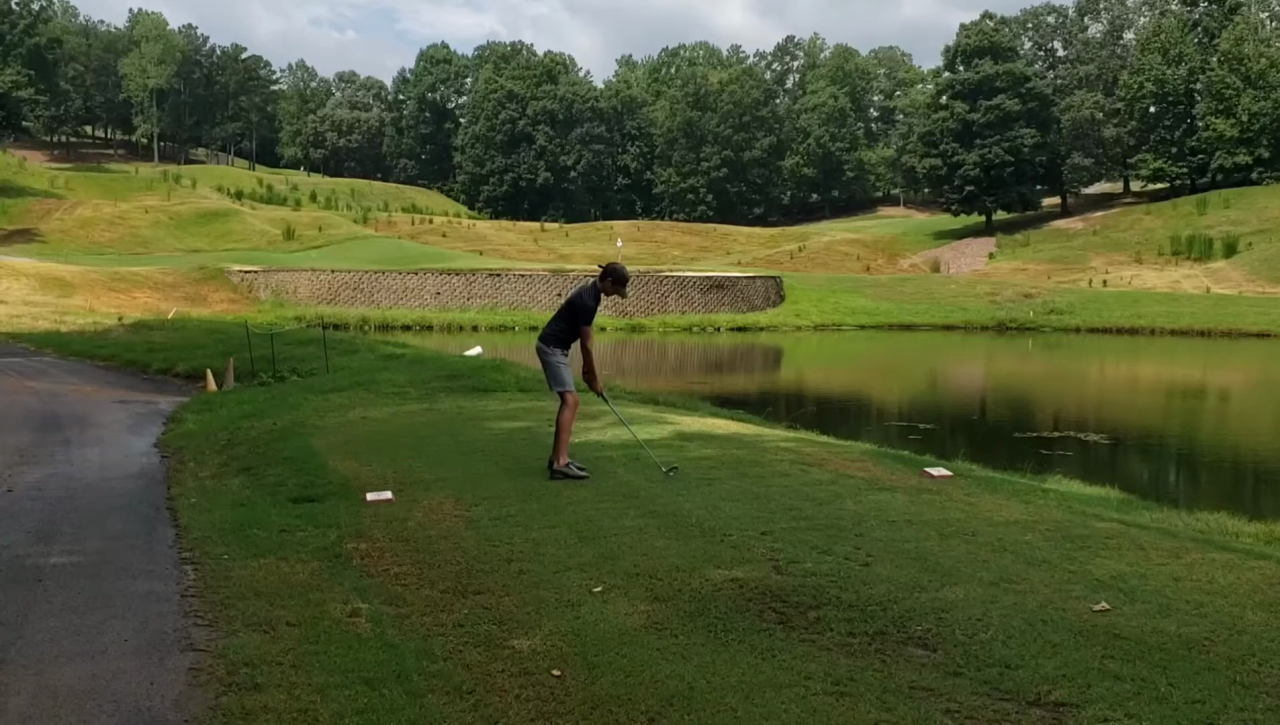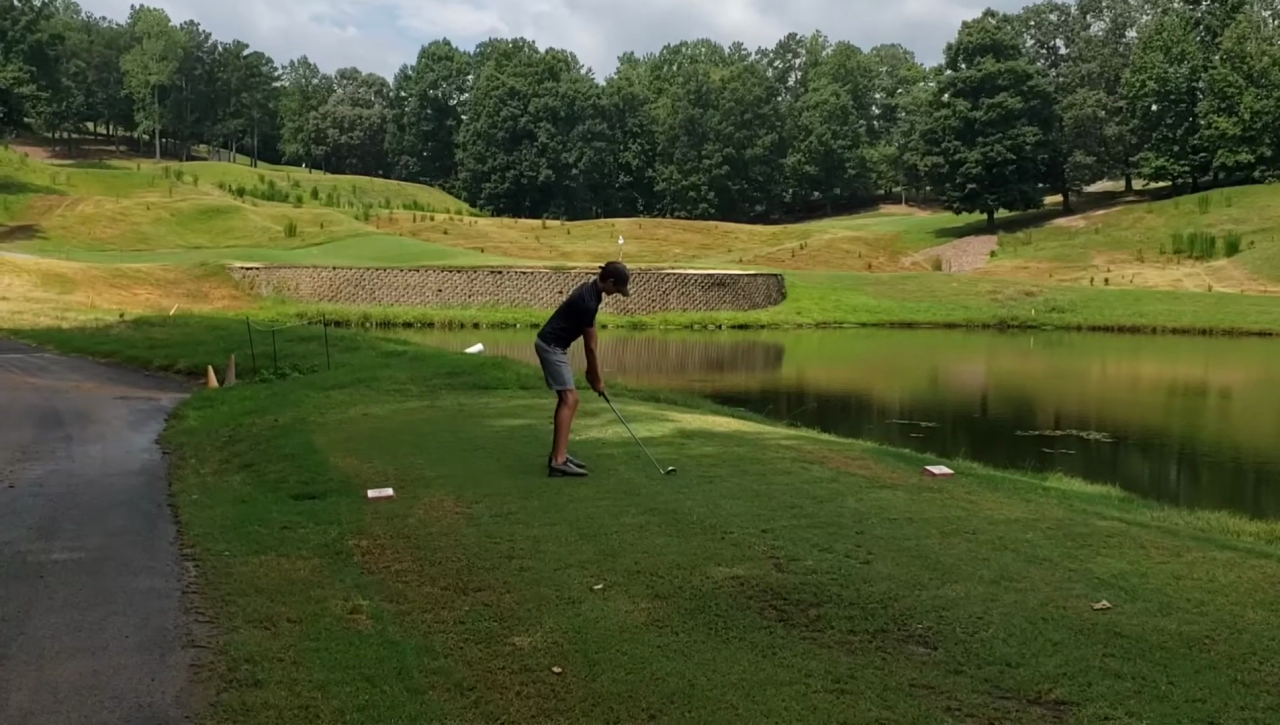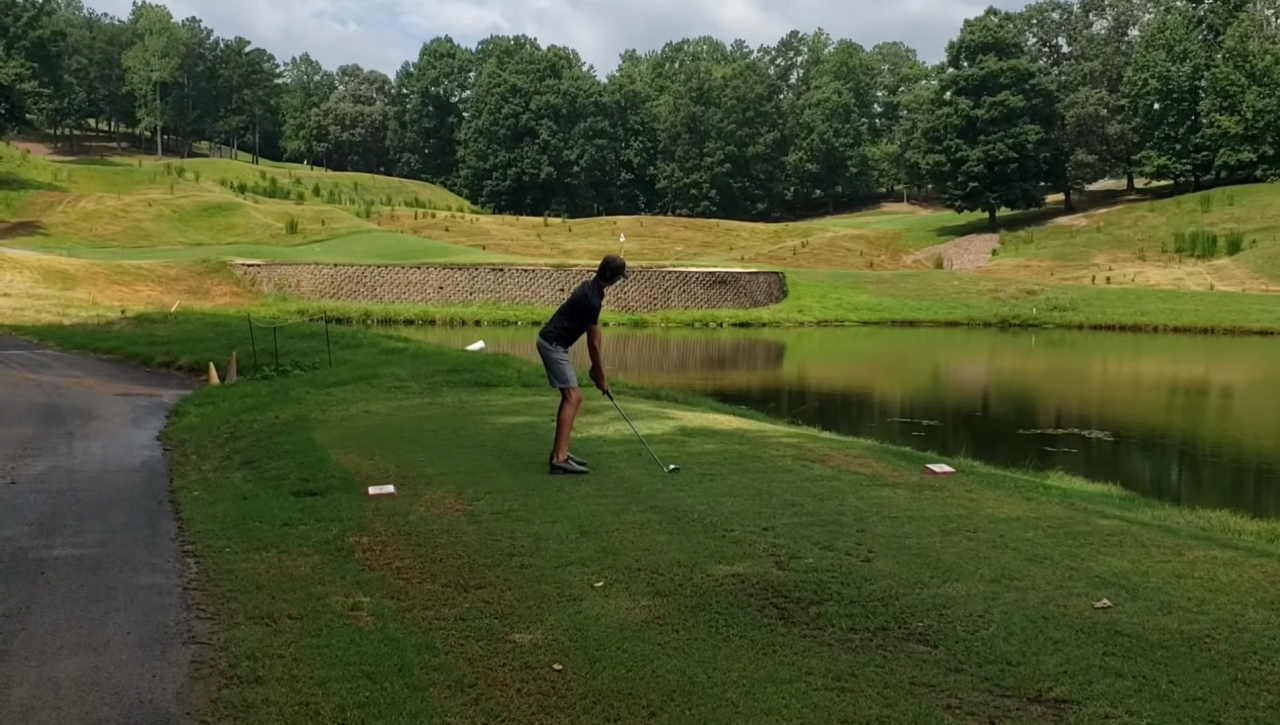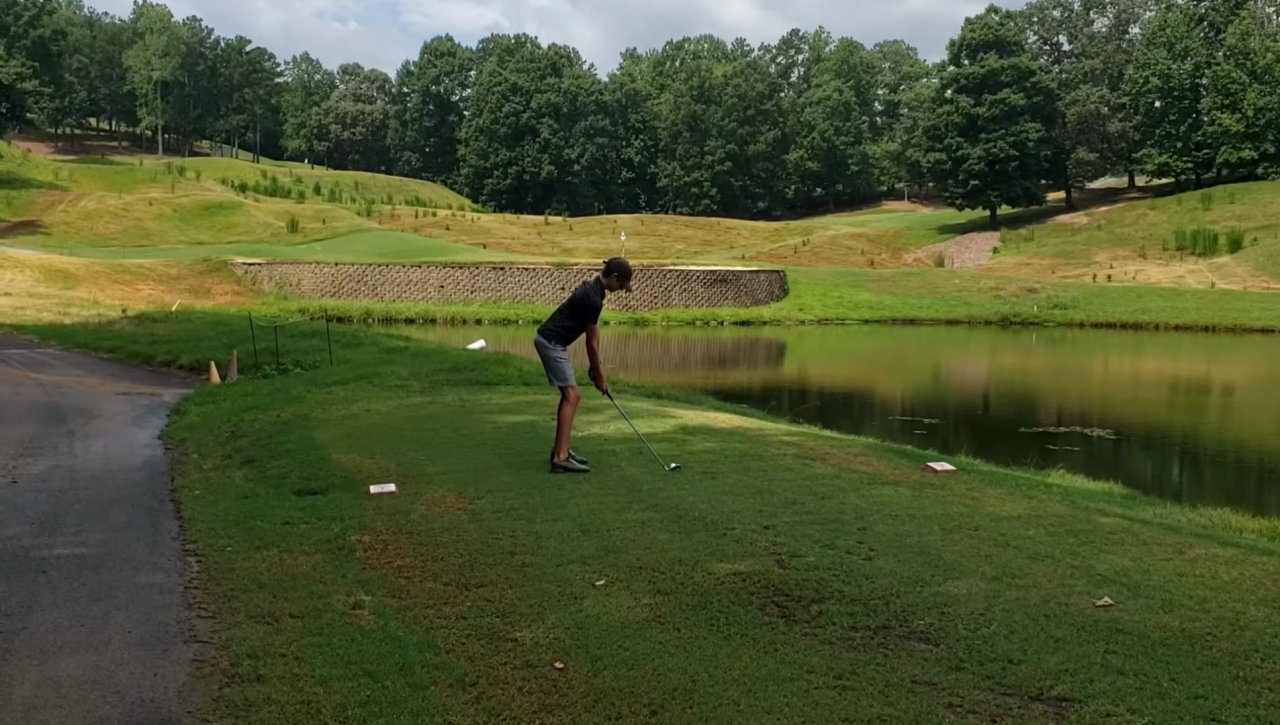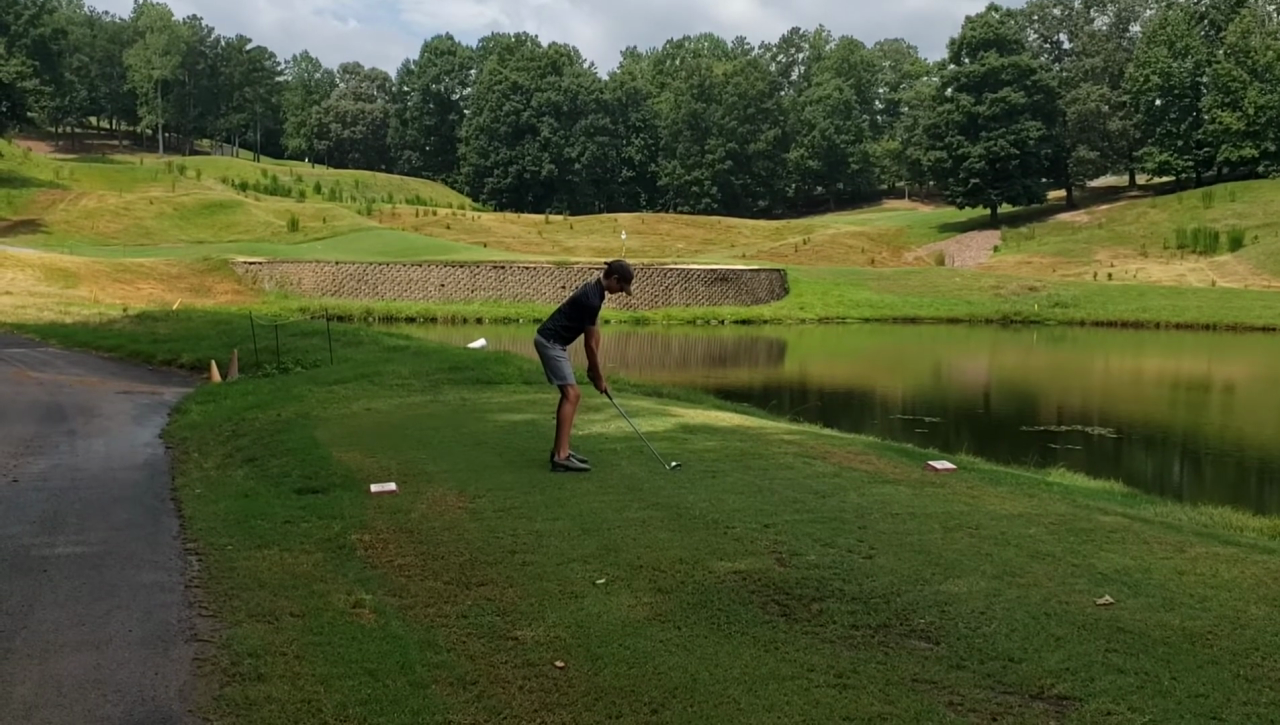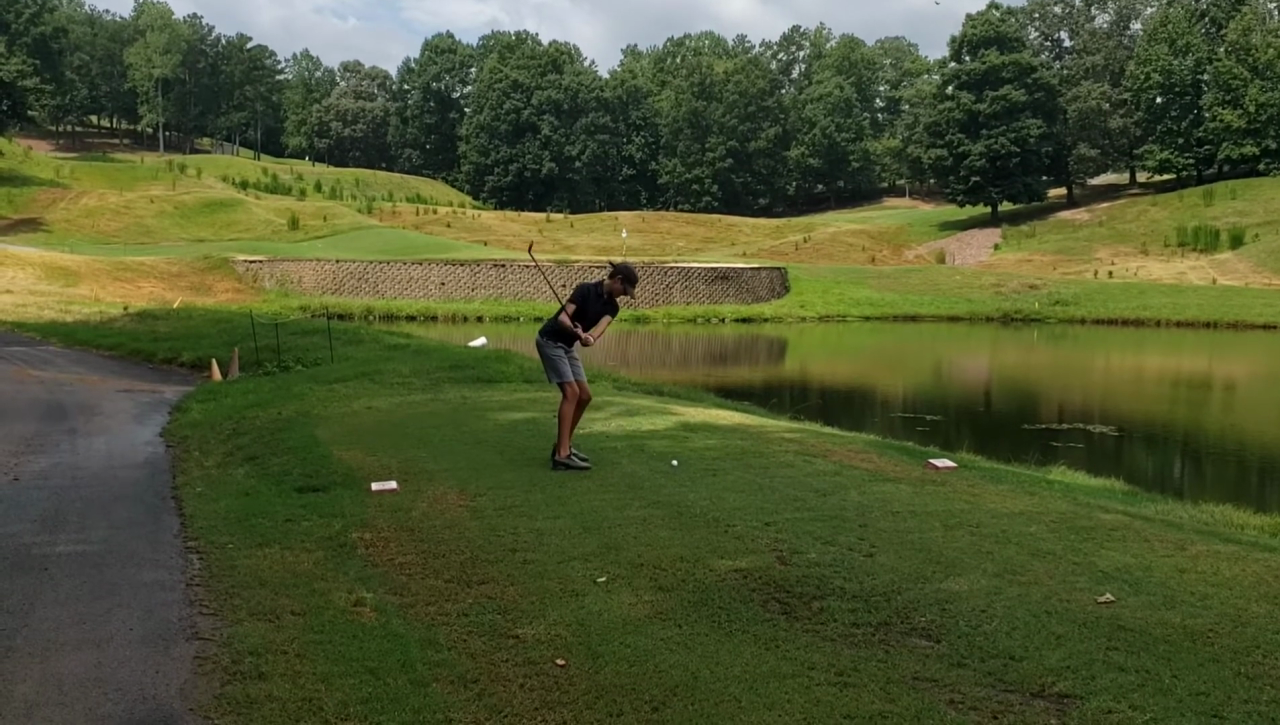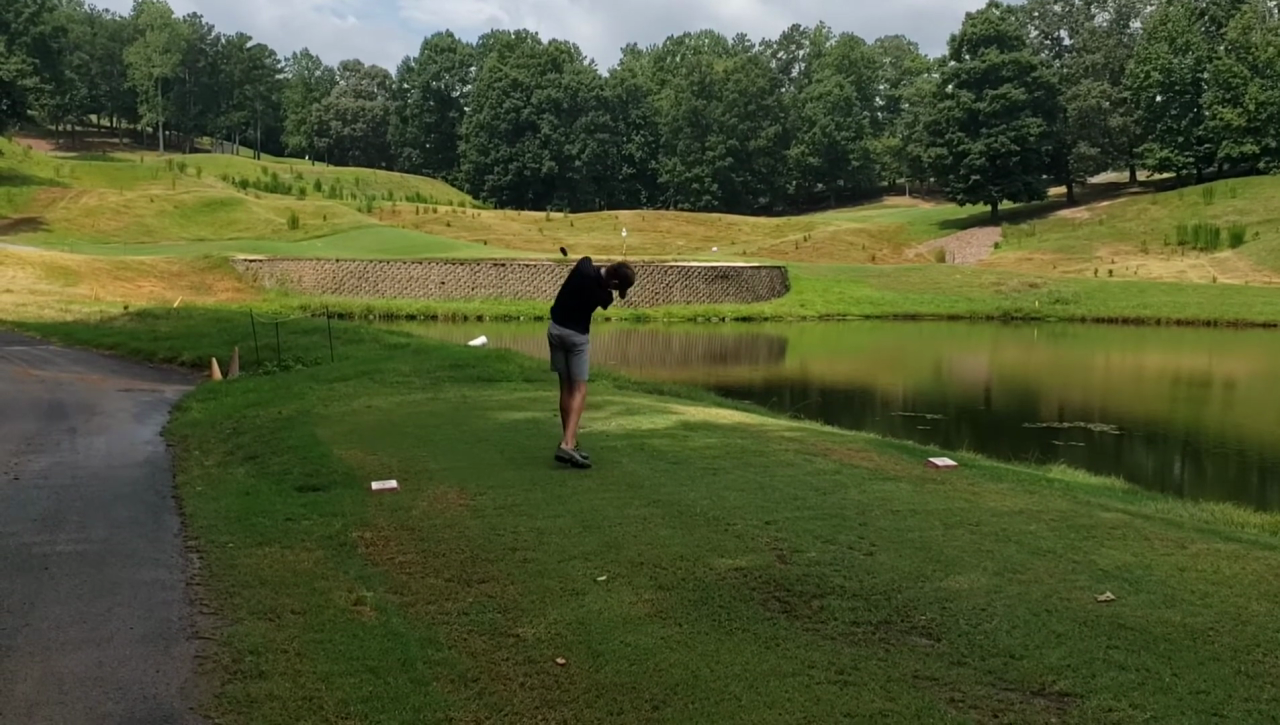
dt=0.7s
person 1, frame 1
left shoulder: (589, 292)
right shoulder: (586, 301)
left elbow: (585, 338)
right elbow: (586, 344)
left wrist: (586, 367)
right wrist: (594, 377)
left hip: (554, 346)
right hip: (552, 348)
left knee: (567, 400)
right knee: (570, 400)
left ankle: (558, 456)
right ankle: (560, 463)
person 1, frame 2
left shoulder: (590, 289)
right shoulder: (588, 302)
left elbow: (590, 337)
right elbow: (590, 344)
left wrist: (591, 369)
right wrist: (597, 378)
left hip: (552, 344)
right hip: (551, 346)
left knee: (565, 398)
right knee: (570, 399)
left ankle: (558, 453)
right ankle: (559, 461)
person 1, frame 3
left shoulder: (591, 288)
right shoulder: (591, 300)
left elbow: (595, 334)
right elbow: (593, 343)
left wrist: (596, 368)
right wrist: (601, 376)
left hip: (552, 342)
right hip: (553, 345)
left knee: (569, 396)
right knee: (573, 397)
left ankle: (559, 451)
right ankle: (560, 459)
person 1, frame 4
left shoulder: (592, 288)
right shoulder: (593, 298)
left elbow: (593, 336)
right elbow: (591, 342)
left wrist: (595, 367)
right wrist: (600, 376)
left hip: (551, 341)
right hip: (551, 343)
left knee: (568, 395)
right knee: (572, 395)
left ankle: (561, 450)
right ankle: (561, 457)
person 1, frame 5
left shoulder: (594, 290)
right shoulder: (591, 299)
left elbow: (595, 332)
right elbow: (590, 343)
left wrist: (594, 367)
right wrist: (598, 376)
left hip: (553, 341)
right hip: (550, 342)
left knee: (568, 394)
right knee: (572, 395)
left ankle: (560, 449)
right ankle: (561, 457)
person 1, frame 6
left shoulder: (612, 306)
right shoulder: (586, 290)
left elbow: (601, 326)
right elbow: (562, 318)
left wrist: (590, 337)
right wrist: (577, 332)
left hip: (567, 346)
right hip: (550, 341)
left knee: (585, 396)
right knee: (571, 392)
left ankle: (564, 445)
right ankle: (562, 455)
person 1, frame 7
left shoulder: (585, 266)
right shoulder: (603, 293)
left hip: (555, 329)
right hip: (576, 336)
left knee: (566, 387)
right knee: (579, 389)
left ankle: (568, 443)
right ankle: (567, 444)
